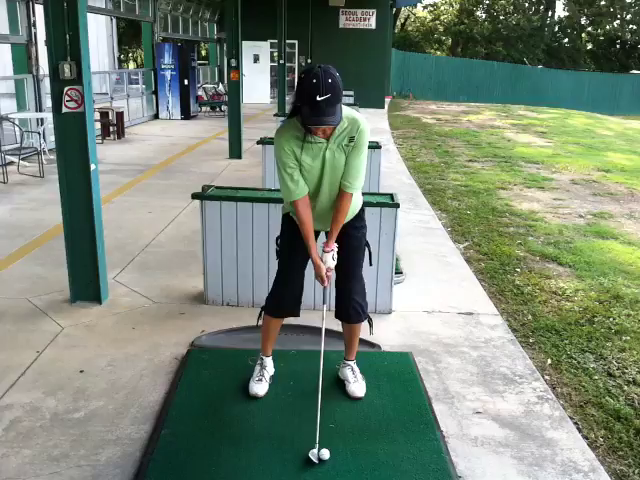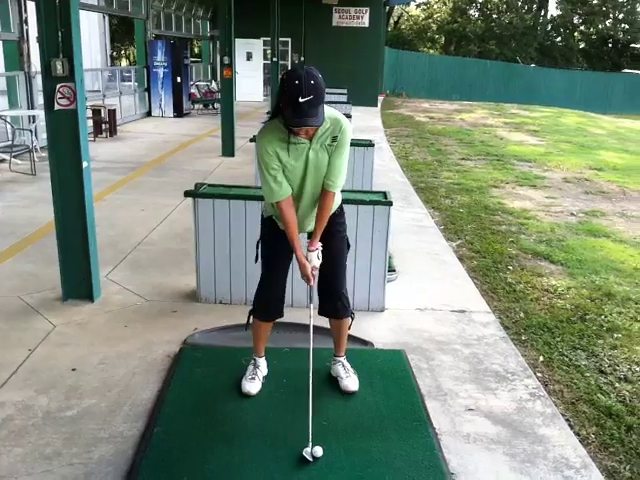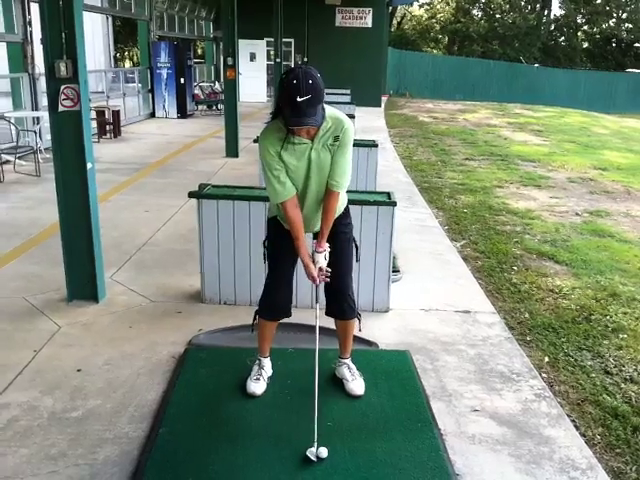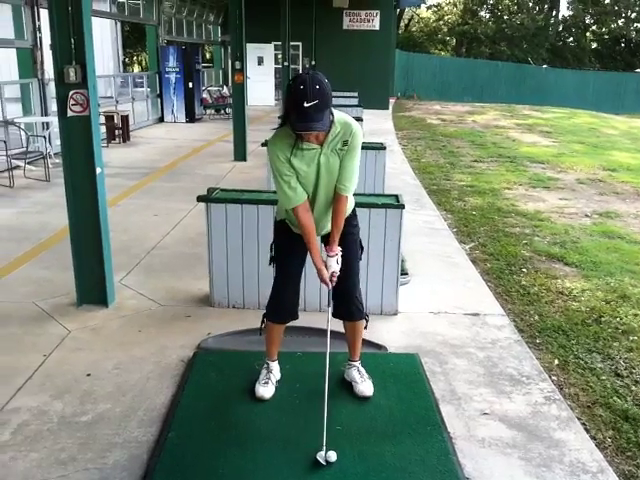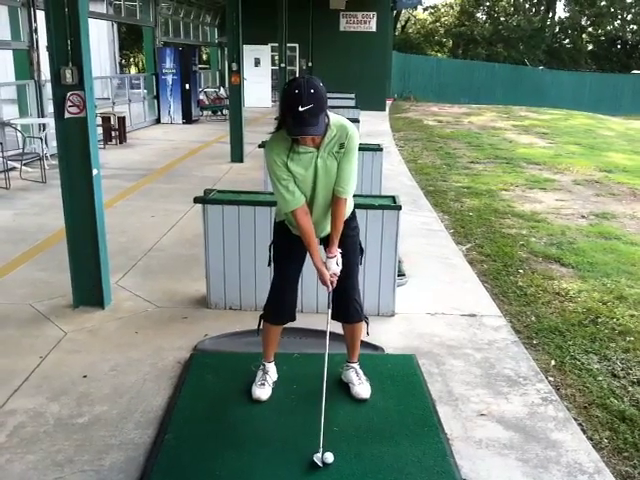
dt=0.3s
person 1, frame 1
left shoulder: (357, 128)
right shoulder: (286, 136)
left elbow: (348, 190)
right elbow: (299, 199)
left wrist: (332, 243)
right wrist: (314, 255)
left hip: (348, 218)
right hip: (299, 218)
left knee: (352, 294)
right knee: (284, 289)
left ankle: (349, 364)
right ankle: (265, 361)
person 1, frame 2
left shoulder: (339, 127)
right shoulder: (268, 138)
left elbow: (330, 189)
right elbow: (283, 200)
left wrist: (316, 241)
right wrist: (300, 254)
left hip: (328, 215)
right hip: (280, 219)
left knee: (336, 290)
right knee: (269, 291)
left ankle: (340, 360)
right ankle: (258, 361)
person 1, frame 3
left shoulder: (341, 127)
right shoulder: (270, 139)
left elbow: (334, 189)
right elbow: (287, 201)
left wrist: (322, 243)
right wrist: (304, 255)
left hip: (333, 217)
right hip: (285, 220)
left knee: (343, 291)
right knee: (275, 291)
left ankle: (345, 362)
right ankle: (263, 362)
person 1, frame 4
left shoulder: (350, 131)
right shoulder: (279, 145)
left elbow: (342, 193)
right elbow: (299, 207)
left wrist: (333, 247)
right wrist: (317, 260)
left hip: (340, 219)
right hip: (292, 224)
left knee: (350, 293)
right knee: (283, 294)
left ankle: (354, 365)
right ankle: (271, 366)
person 1, frame 5
left shoulder: (346, 134)
right shoulder: (276, 149)
left elbow: (341, 196)
right elbow: (298, 209)
left wrist: (334, 248)
right wrist: (318, 263)
left hip: (340, 221)
right hip: (292, 226)
left knee: (350, 295)
right knee: (280, 295)
left ankle: (352, 366)
right ankle: (267, 366)
